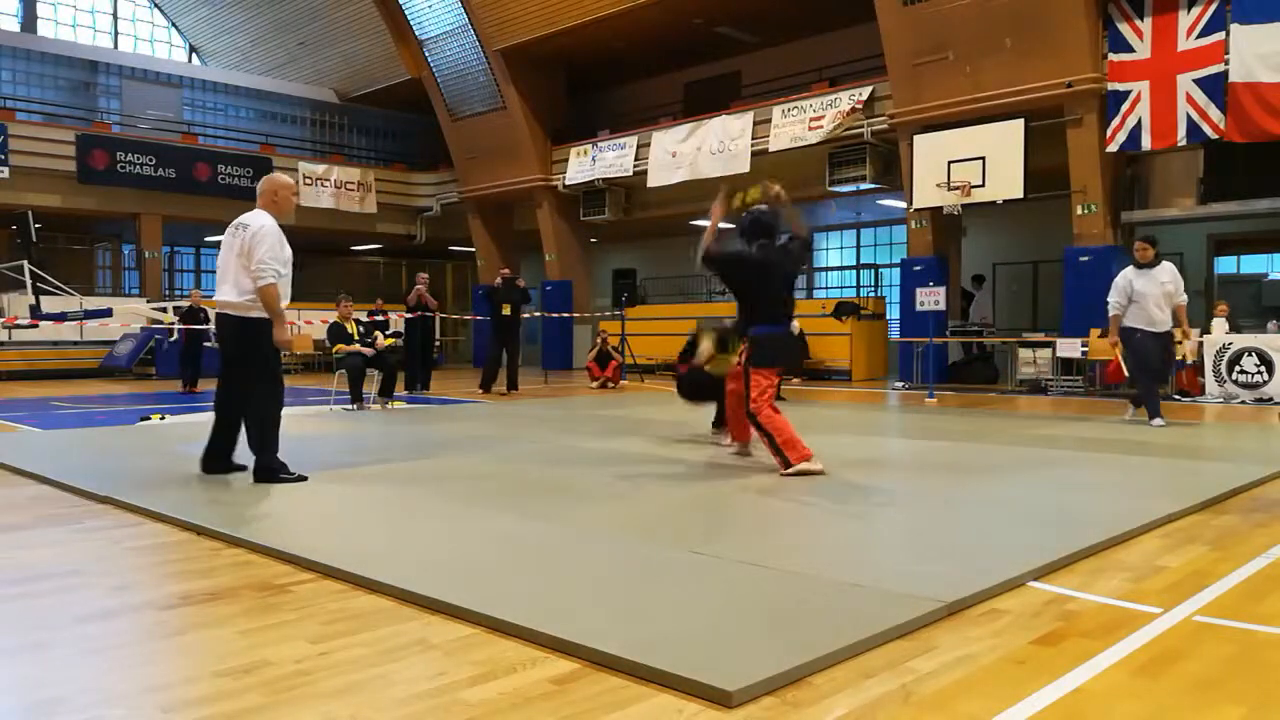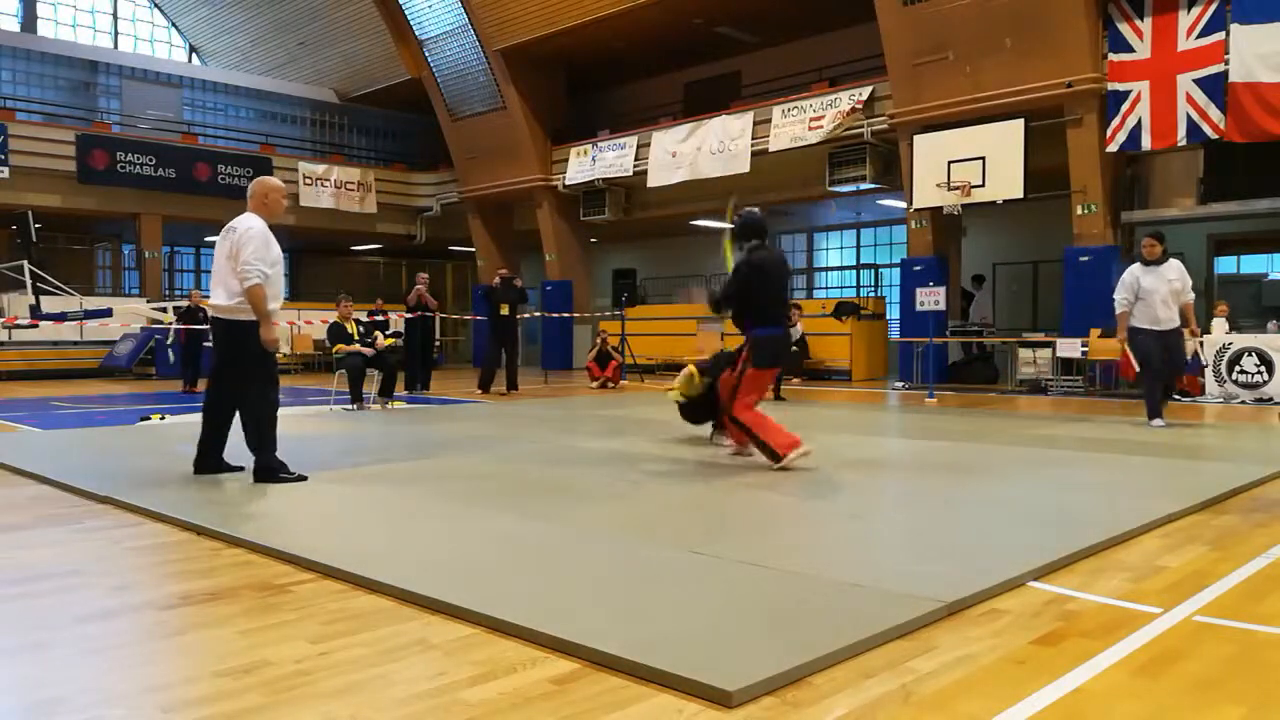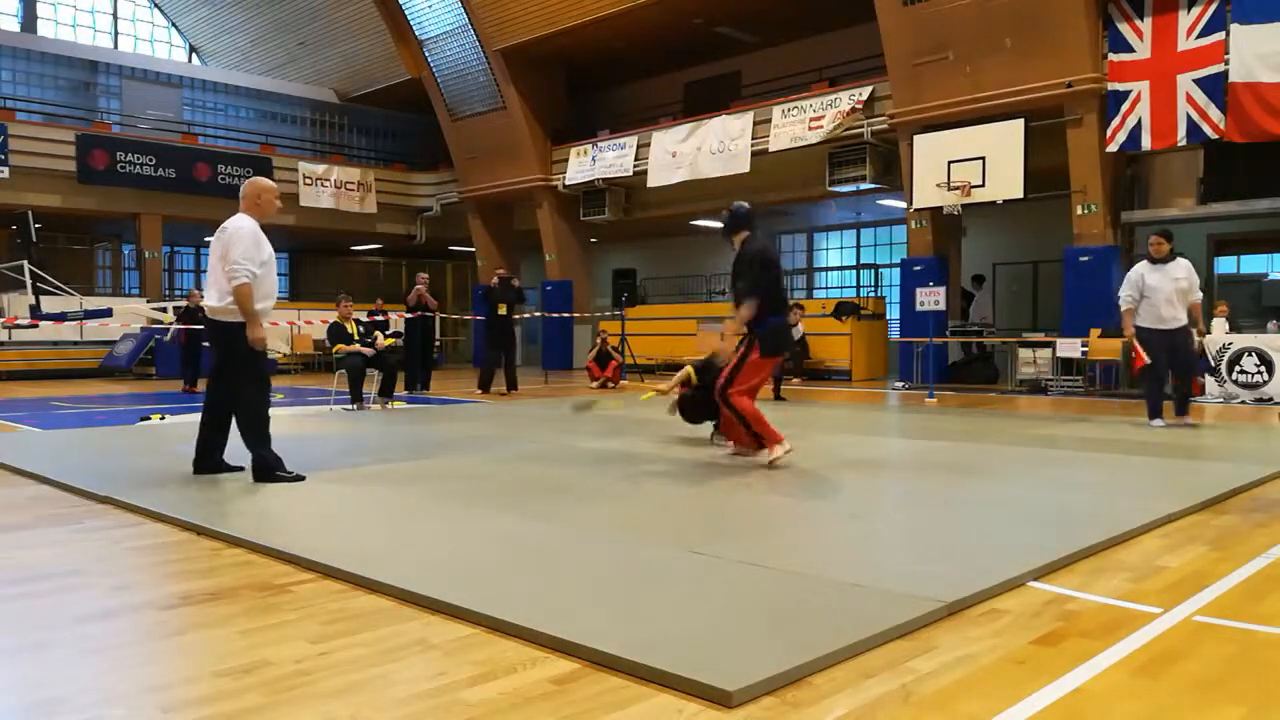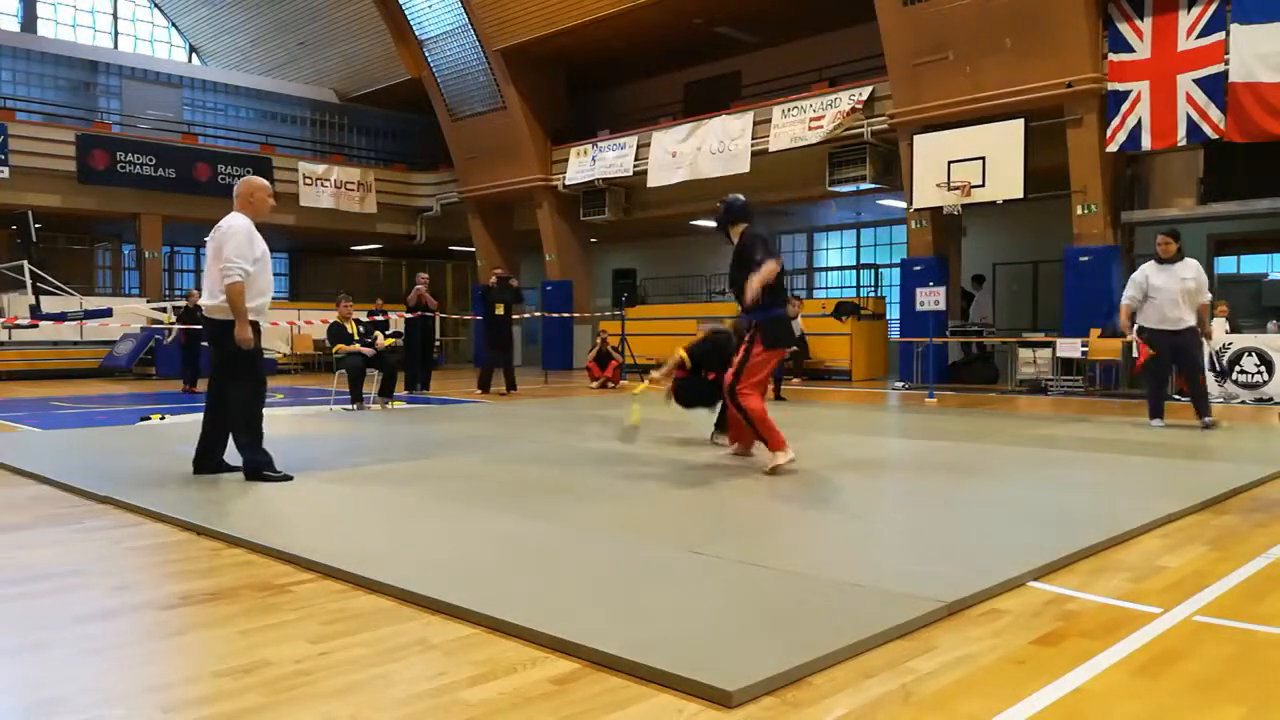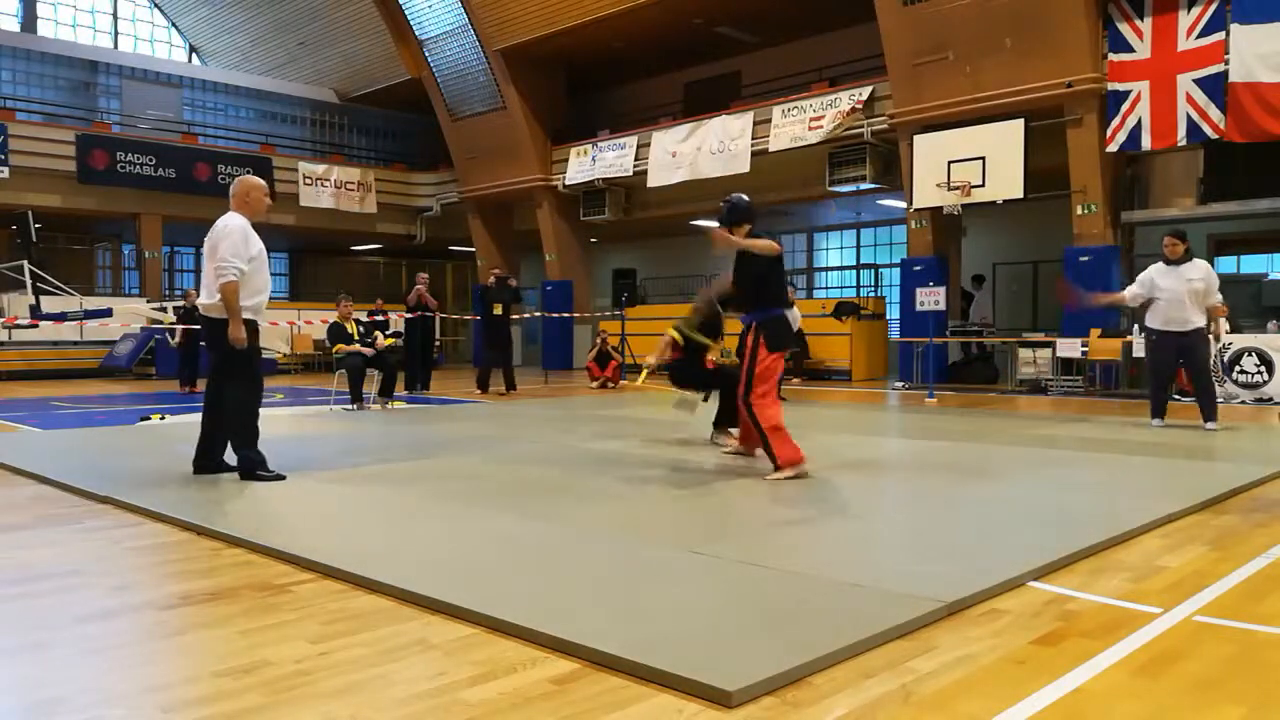
dt=0.1s
person 1, frame 1
left shoulder: (240, 223)
right shoulder: (267, 227)
right elbow: (265, 281)
right wrist: (280, 324)
left hip: (229, 316)
right hip: (253, 321)
left knee: (233, 390)
right knee: (265, 392)
left ankle: (217, 456)
right ankle: (268, 465)
person 1, frame 2
left shoulder: (233, 227)
right shoulder: (256, 230)
right elbow: (253, 281)
right wrist: (266, 324)
left hip: (224, 319)
right hip: (243, 323)
left knee: (224, 391)
right knee: (261, 392)
left ankle: (208, 457)
right ankle: (267, 464)
person 1, frame 3
left shoulder: (231, 227)
right shoulder: (246, 229)
right elbow: (241, 281)
right wrist: (254, 324)
left hip: (222, 321)
right hip: (237, 324)
left knee: (222, 392)
right knee: (254, 391)
left ankle: (207, 457)
right ankle: (266, 464)
person 1, frame 4
left shoulder: (228, 226)
right shoulder: (240, 227)
right elbow: (233, 279)
right wrist: (243, 323)
left hip: (221, 321)
right hip: (233, 323)
left knee: (223, 390)
right knee: (249, 390)
left ankle: (208, 458)
right ankle: (256, 462)
person 1, frame 5
left shoulder: (232, 226)
right shoulder: (236, 226)
right elbow: (228, 278)
right wrist: (237, 323)
left hip: (220, 321)
right hip: (231, 322)
left knee: (222, 389)
right knee: (245, 390)
left ankle: (208, 458)
right ankle: (250, 462)
person 2, frame 1
left shoulder: (744, 258)
right shoulder: (788, 252)
left elbow: (705, 254)
right elbow: (803, 236)
left wrist: (715, 218)
right wrist: (783, 205)
left hip: (762, 343)
right hip: (783, 339)
left knee: (759, 406)
right knee: (735, 387)
left ankle: (802, 458)
right ankle: (742, 440)
person 2, frame 2
left shoulder: (748, 265)
right shoulder: (776, 259)
left elbow: (721, 304)
left wrist: (707, 300)
left hip: (761, 345)
right hip: (780, 339)
left knee: (738, 406)
right knee: (728, 387)
left ankle: (789, 447)
right ankle: (741, 442)
person 2, frame 3
left shoulder: (749, 253)
right shoulder: (760, 249)
left elbow: (750, 303)
left hip: (765, 335)
right hip: (771, 331)
left knee: (729, 390)
right knee: (740, 388)
left ankle: (774, 443)
right ankle: (743, 442)
person 2, frame 4
left shoulder: (752, 240)
right shoulder: (751, 242)
left elbow: (773, 263)
left wrist: (757, 280)
left hip: (767, 328)
right hip: (769, 326)
left knee: (737, 388)
right knee: (748, 387)
left ankle: (779, 449)
right ankle: (744, 441)
person 2, frame 5
left shoulder: (756, 245)
right shoulder: (747, 254)
left elbow: (773, 248)
right elbow: (741, 290)
left wrist: (734, 241)
left hip: (767, 329)
right hip: (763, 327)
left knee: (755, 397)
right knee: (749, 391)
left ankle: (790, 461)
right ankle: (749, 442)
person 3, frame 1
left shoulder: (1169, 270)
right shoulder: (1126, 275)
left elbow: (1178, 300)
right elbow: (1116, 307)
left wrist: (1184, 324)
right wrist: (1113, 334)
left hip: (1163, 332)
right hip: (1136, 332)
left knee: (1162, 374)
right knee: (1148, 373)
left ankle: (1135, 403)
right ankle: (1155, 415)
person 3, frame 2
left shoulder: (1176, 267)
right shoulder: (1133, 272)
left elbow: (1186, 298)
right elbow: (1123, 304)
left wrist: (1192, 323)
right wrist: (1121, 331)
left hip: (1171, 330)
right hip: (1142, 332)
left knee: (1175, 371)
right knee: (1152, 373)
left ankle: (1155, 402)
right ankle: (1154, 415)
person 3, frame 3
left shoulder: (1184, 266)
right shoulder: (1140, 270)
left elbow: (1193, 298)
right elbow: (1128, 299)
left wrist: (1199, 323)
right wrist: (1128, 325)
left hip: (1179, 329)
right hip: (1148, 331)
left knee: (1187, 371)
right knee: (1154, 375)
left ankle: (1182, 413)
right ankle: (1155, 416)
person 3, frame 4
left shoulder: (1193, 267)
right shoulder: (1146, 270)
left elbow: (1202, 299)
right elbow: (1130, 298)
left wrist: (1206, 325)
right wrist: (1123, 318)
left hip: (1186, 330)
right hip: (1153, 331)
left knee: (1194, 373)
right knee: (1157, 376)
left ankle: (1205, 415)
right ankle: (1156, 416)
person 3, frame 5
left shoulder: (1202, 268)
right shoulder: (1154, 272)
left elbow: (1213, 301)
right elbow: (1133, 294)
right wrist: (1106, 299)
left hip: (1194, 332)
right hip: (1160, 333)
left knee: (1202, 376)
right knee: (1160, 377)
left ankle: (1210, 419)
right ankle: (1157, 416)
